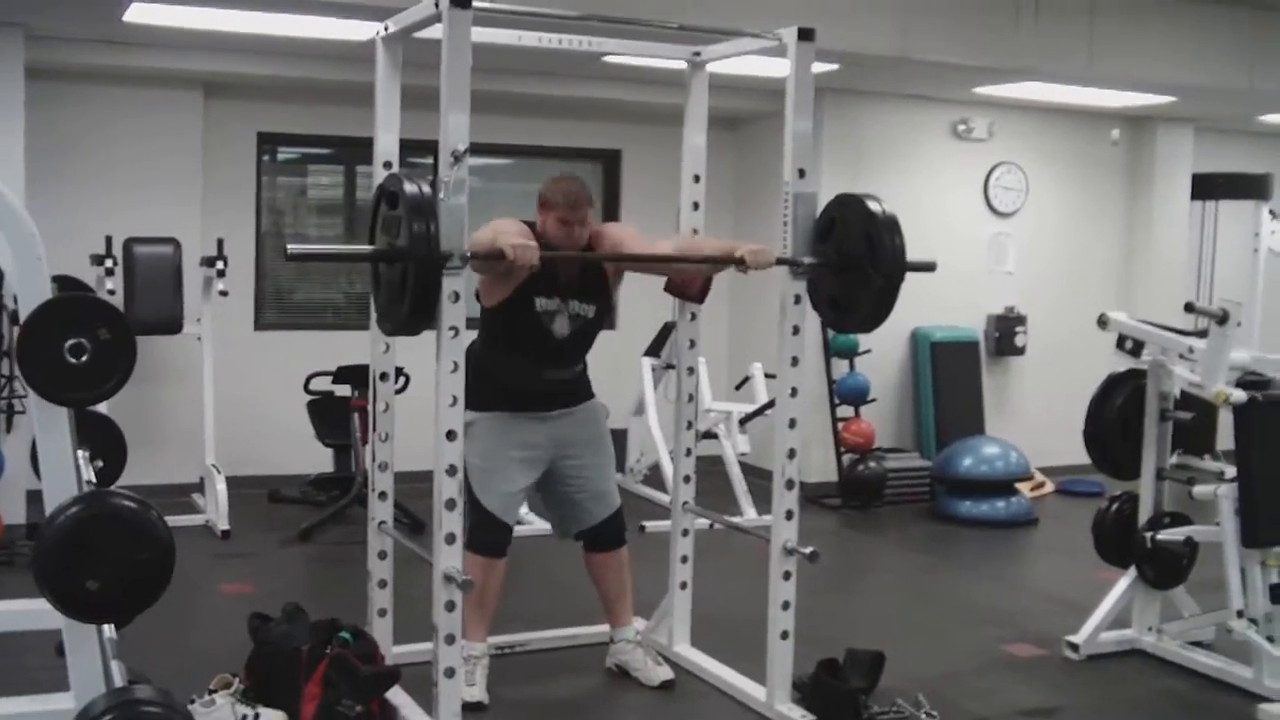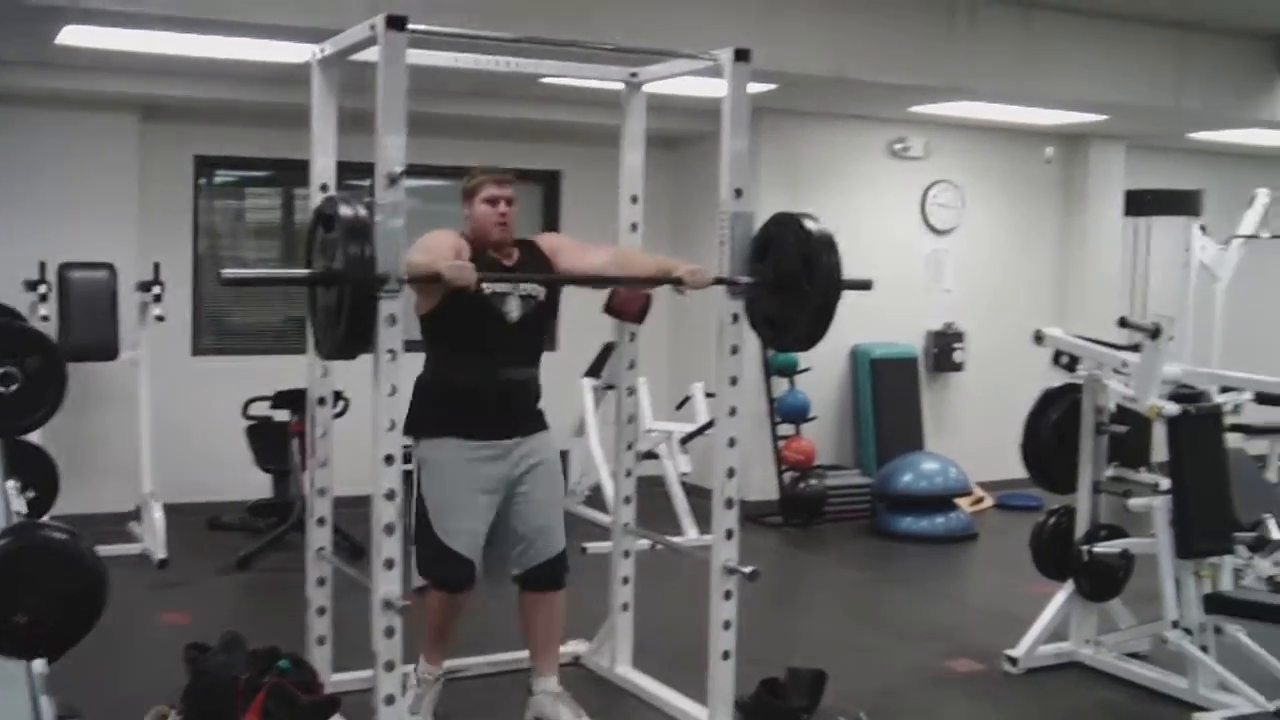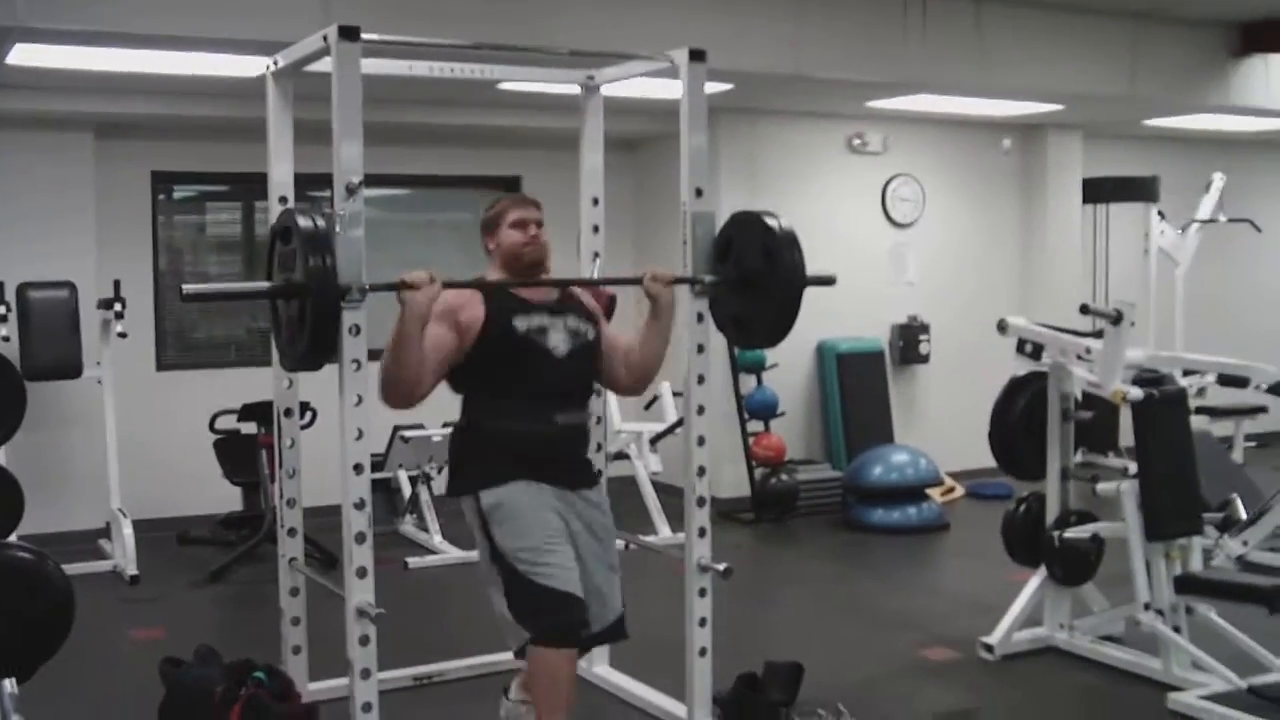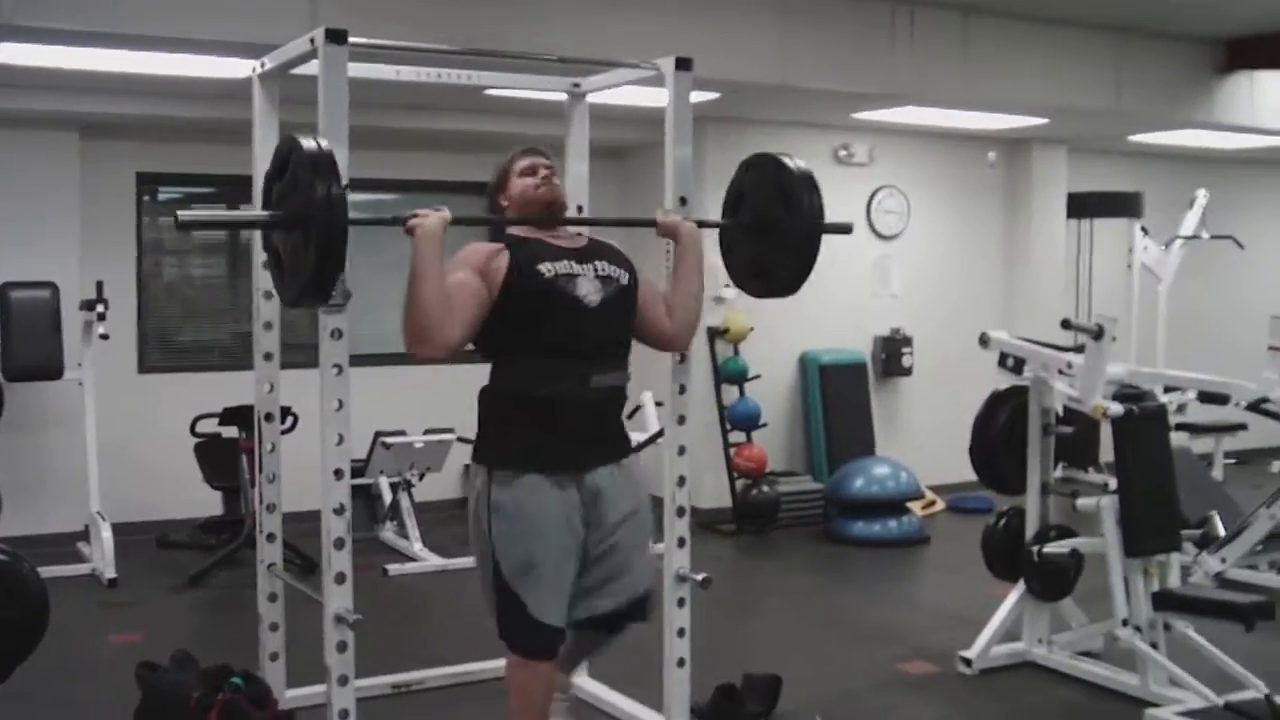
dt=0.5s
person 1, frame 1
left shoulder: (611, 246)
right shoulder: (516, 243)
left elbow: (676, 251)
right elbow: (481, 246)
left wrist: (736, 251)
right wrist: (504, 246)
left hip: (573, 407)
right hip: (500, 412)
left knee: (605, 524)
right knee: (489, 527)
left ankle: (624, 641)
right ankle: (472, 657)
person 1, frame 2
left shoulder: (547, 251)
right shoulder: (447, 246)
left elbow: (613, 260)
right elbow: (415, 264)
left wrist: (673, 269)
right wrist: (440, 268)
left hip: (525, 432)
right hip: (453, 436)
left knee: (546, 562)
right knee: (451, 566)
right ankle: (428, 673)
person 1, frame 3
left shoulder: (576, 303)
right shoulder: (464, 306)
left elbow: (632, 377)
right elbow: (401, 393)
left wrist: (661, 306)
right wrist: (414, 312)
left hip: (575, 479)
right hip: (502, 481)
left knee: (600, 617)
right knee: (558, 613)
person 1, frame 4
left shoulder: (611, 258)
right shoulder: (490, 258)
left elbow: (675, 331)
right elbow: (430, 341)
left wrist: (687, 244)
right wrist: (428, 244)
left hip: (606, 458)
right hip: (527, 465)
left knee: (621, 601)
right knee: (536, 625)
